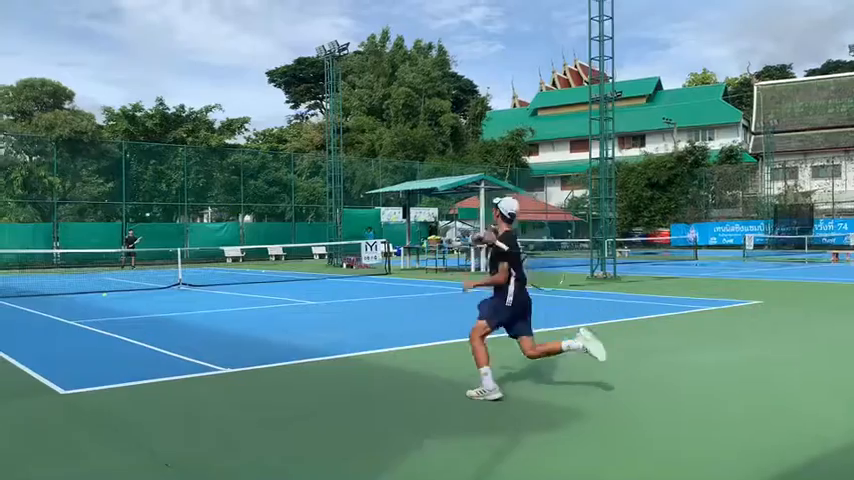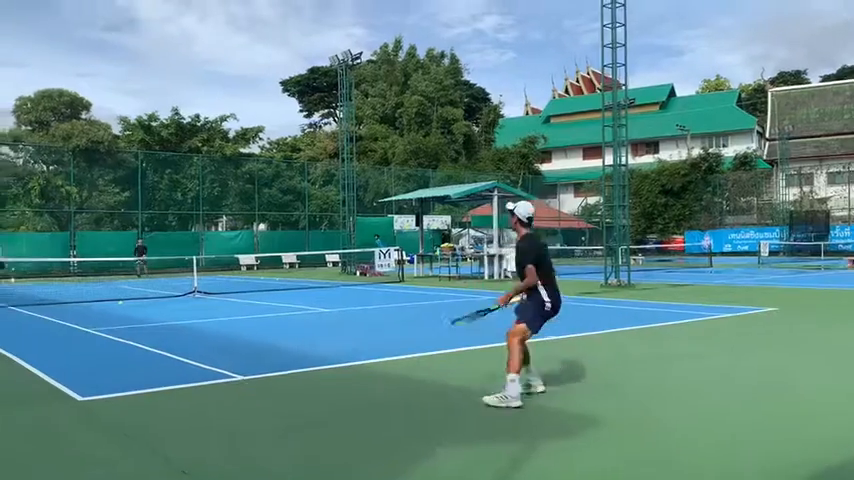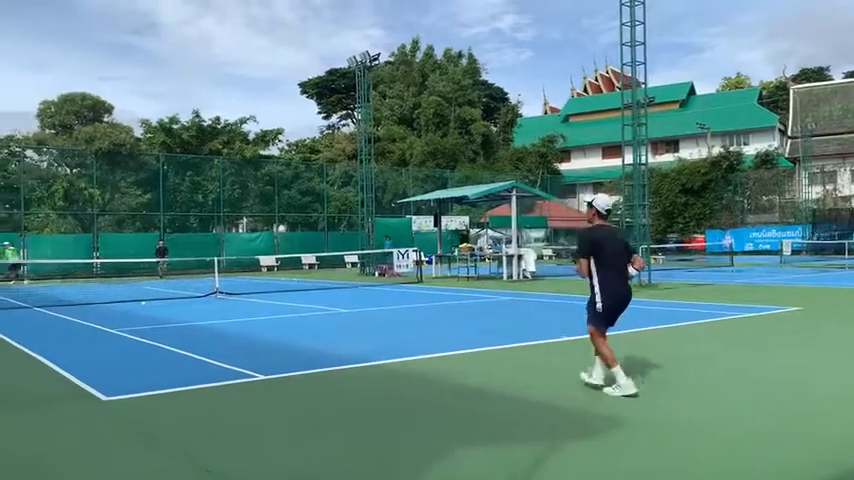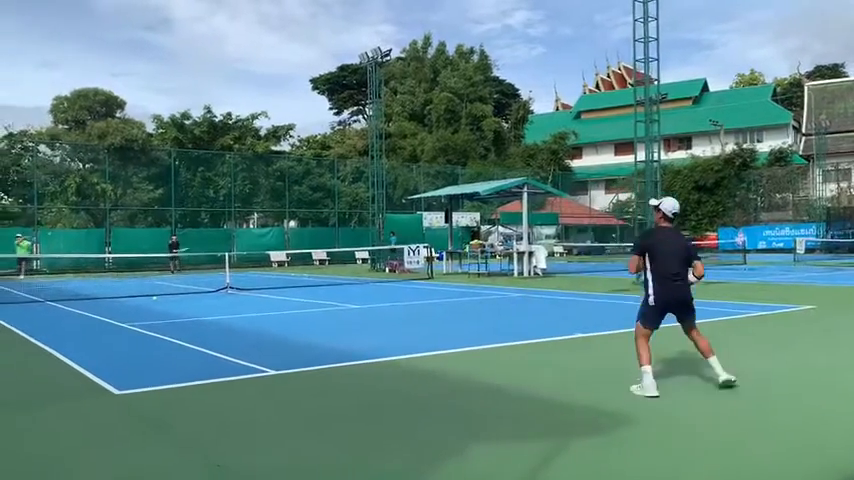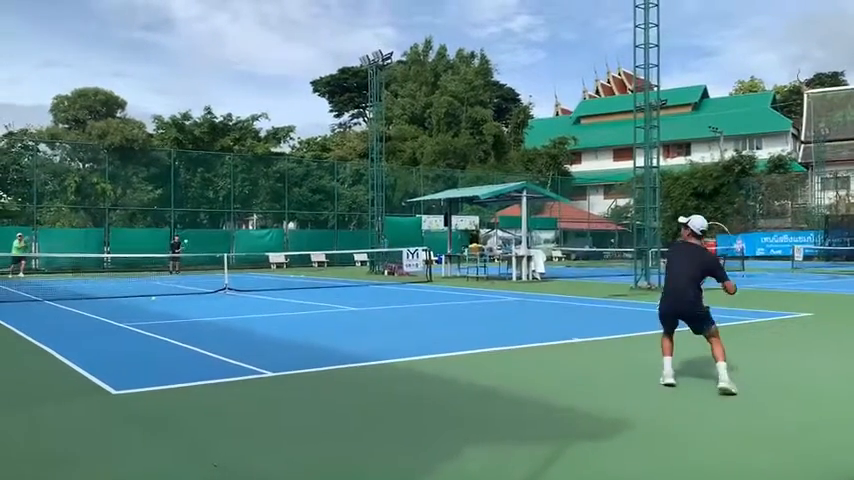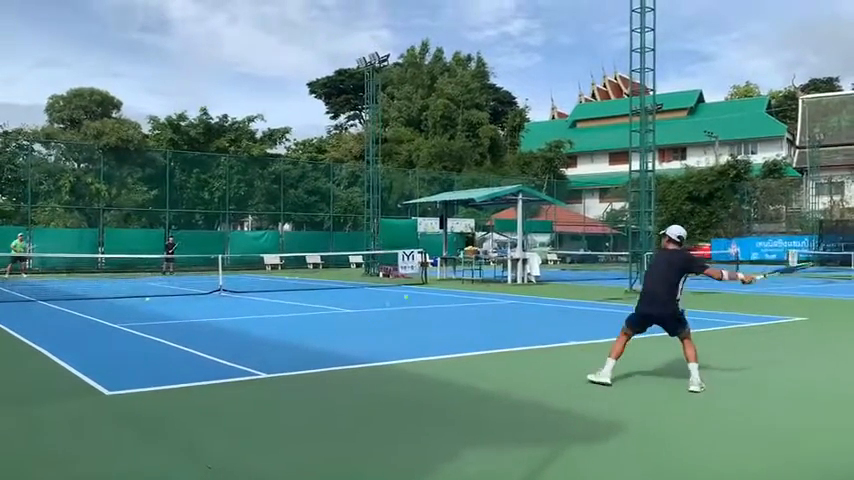
dt=0.4s
person 1, frame 1
left shoulder: (505, 240)
right shoulder: (504, 236)
left elbow: (501, 278)
left wrist: (475, 283)
right wrist: (482, 238)
left hip: (508, 298)
right hip: (519, 299)
left knee: (476, 335)
right knee: (532, 351)
left ankle: (489, 386)
right ankle: (580, 343)
person 1, frame 2
left shoulder: (525, 244)
right shoulder: (533, 240)
left elbow: (532, 279)
right elbow: (546, 272)
left wrist: (509, 294)
left hip: (545, 301)
right hip: (544, 298)
left knee: (514, 337)
right knee: (516, 337)
left ankle: (511, 394)
right ankle: (533, 380)
person 1, frame 3
left shoulder: (587, 235)
right shoulder: (618, 235)
left elbow: (584, 272)
right elbow: (639, 264)
left wrist: (579, 268)
left hip: (605, 295)
right hip: (624, 294)
left knee: (596, 336)
right knee: (598, 332)
left ankle: (624, 383)
right ankle: (597, 375)
person 1, frame 4
left shoulder: (647, 236)
right shoulder: (683, 241)
left elbow: (633, 269)
right elbow: (699, 272)
left hip: (658, 294)
right hip: (682, 295)
left knee: (641, 336)
right knee: (693, 332)
left ankle: (648, 383)
right ankle: (720, 373)
person 1, frame 5
left shoulder: (674, 248)
right shoulder: (709, 258)
right elbow: (731, 289)
left hip: (667, 305)
right hip: (692, 306)
left knee: (667, 335)
right knee: (714, 338)
left ankle: (667, 373)
right ankle: (724, 378)
person 1, frame 6
left shoulder: (657, 256)
right shoulder: (685, 258)
right elbow: (715, 274)
right wrist: (740, 276)
left hip: (644, 307)
right hip: (668, 310)
left knee: (624, 335)
right knee: (686, 339)
left ankle: (605, 373)
right ankle: (695, 380)
